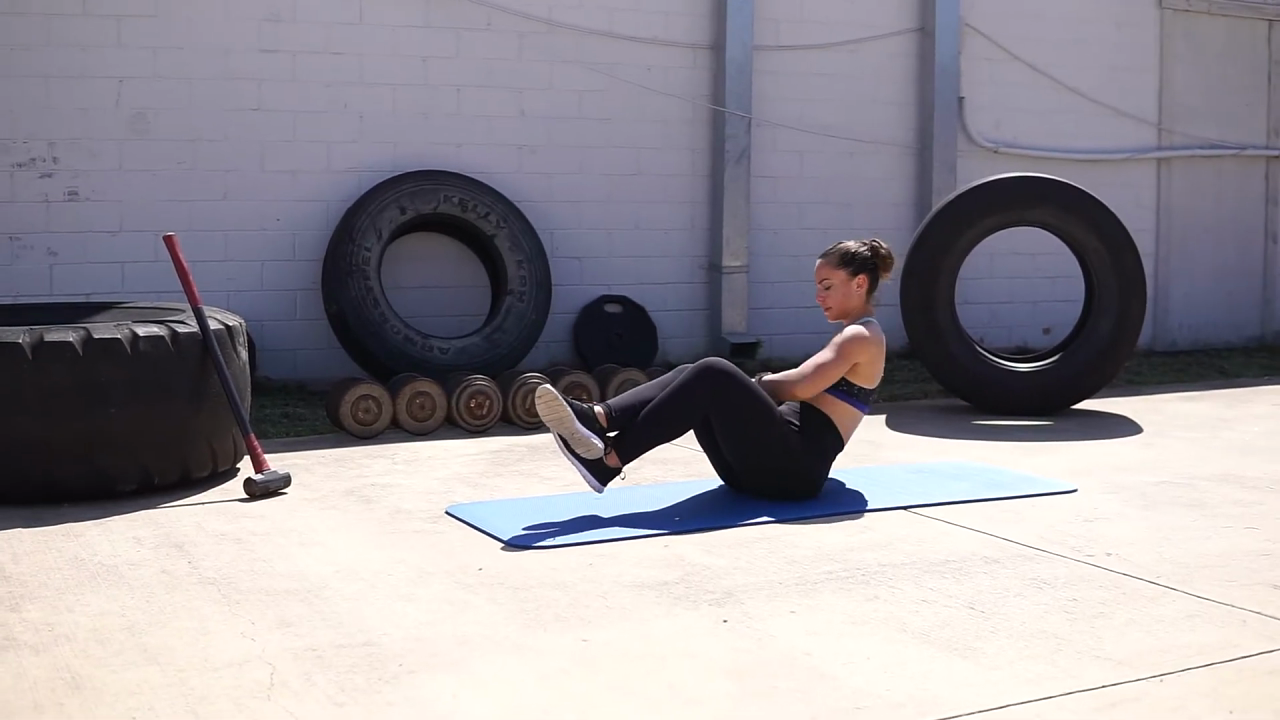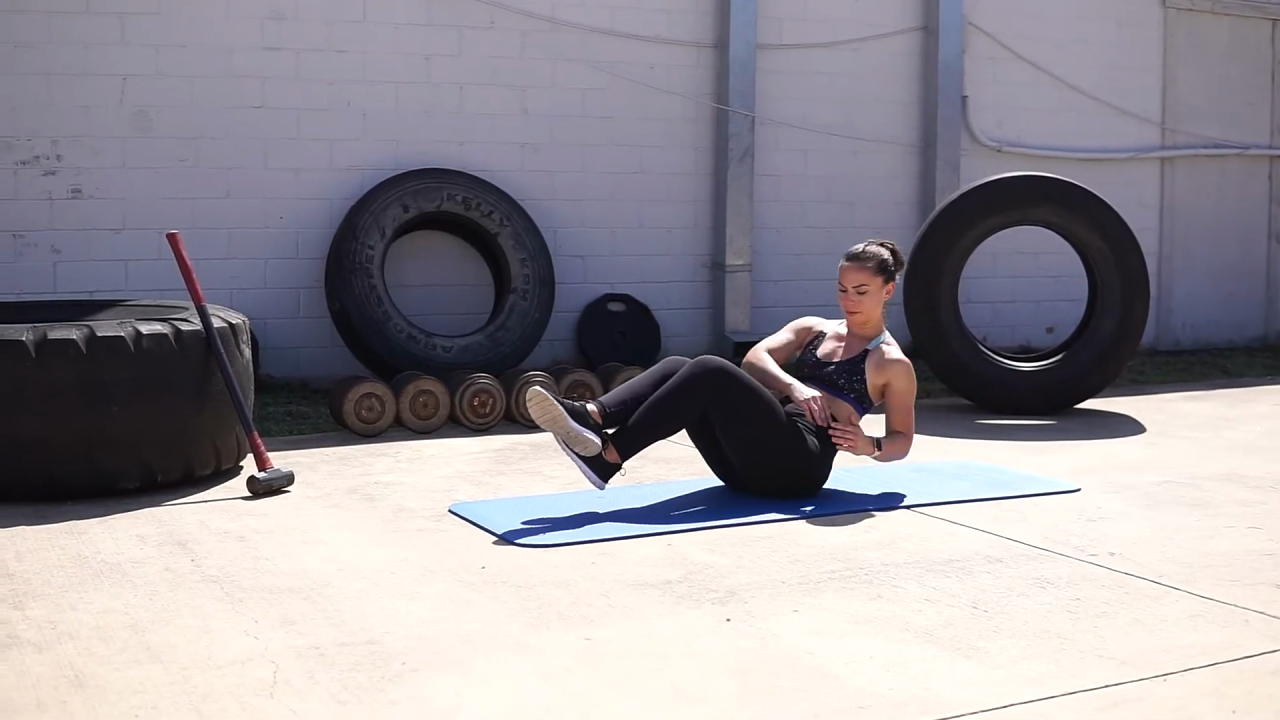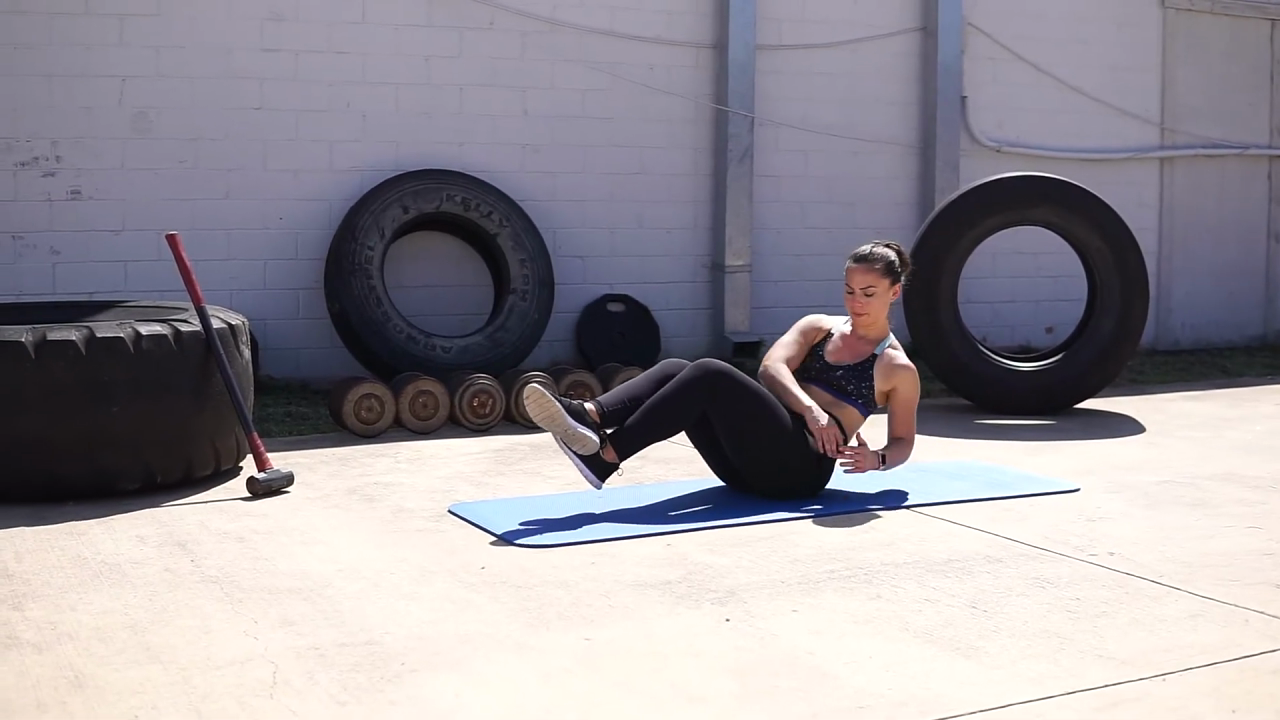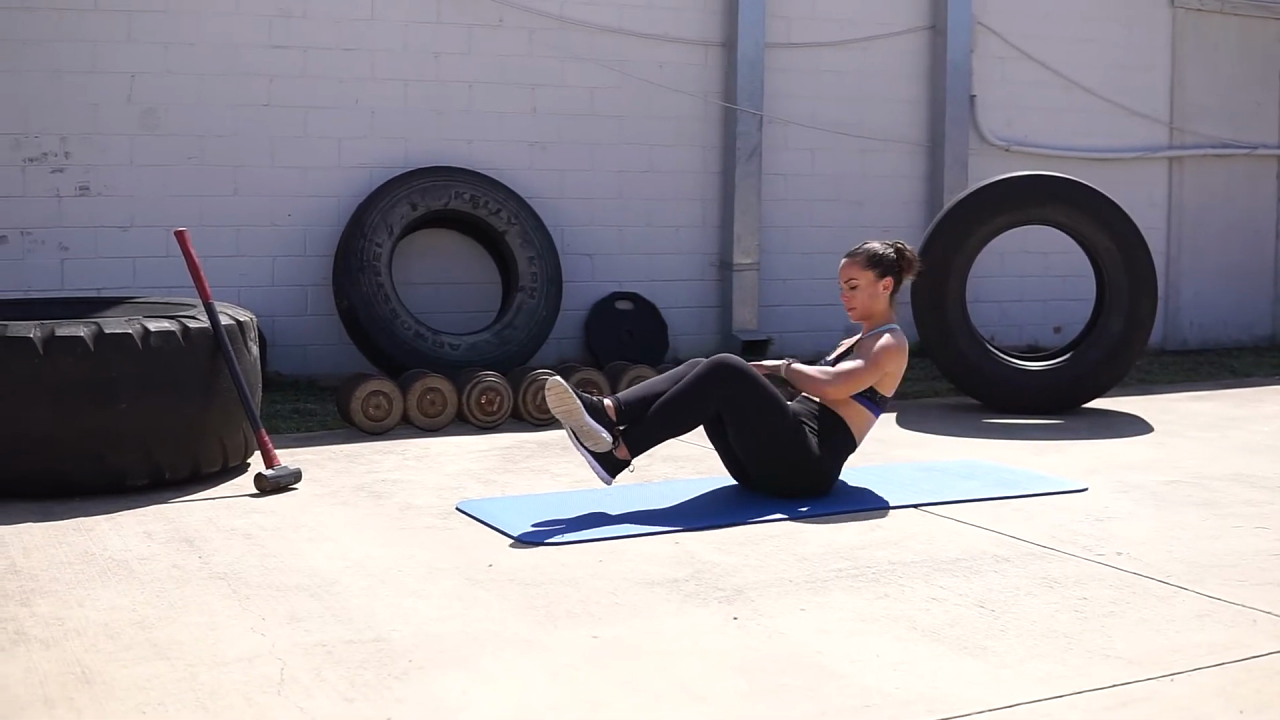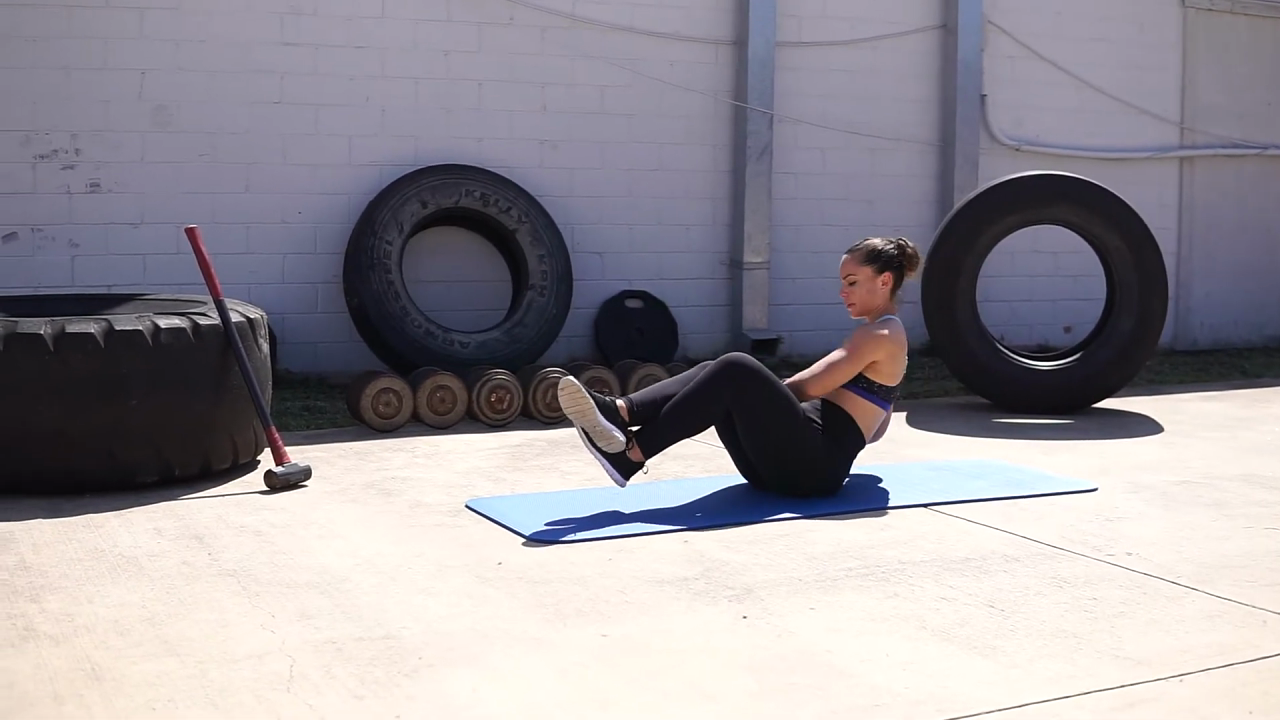
dt=0.3s
person 1, frame 1
left shoulder: (862, 338)
right shoulder: (845, 343)
left elbow: (803, 387)
left wrist: (770, 385)
left hip: (794, 468)
right hip: (755, 466)
left knee: (713, 374)
right knee: (691, 376)
left ankle: (610, 459)
right ankle: (595, 419)
person 1, frame 2
left shoulder: (892, 363)
right shoulder: (815, 329)
left elbow: (901, 439)
right elbow: (754, 359)
left wrist: (869, 446)
right wrist: (794, 386)
left hip: (796, 463)
right hip: (751, 462)
left knee: (709, 371)
right knee: (677, 367)
left ankle: (609, 455)
right ankle: (589, 416)
person 1, frame 3
left shoulder: (898, 368)
right shoulder: (820, 327)
left elbow: (903, 441)
right elbow: (774, 365)
left wrist: (876, 460)
right wrist: (812, 412)
left hip: (798, 465)
right hip: (753, 463)
left knee: (710, 375)
right knee: (675, 369)
left ankle: (607, 454)
right ankle: (588, 415)
person 1, frame 4
left shoulder: (890, 345)
right shoulder: (855, 342)
left elbow: (833, 385)
left wrist: (785, 367)
right wrist: (772, 374)
left hip: (806, 465)
right hip: (765, 462)
left knee: (725, 370)
right knee: (700, 370)
left ankle: (618, 452)
right ankle: (605, 411)
person 1, frame 5
left shoulder: (884, 335)
right shoulder: (872, 339)
left elbow: (817, 383)
right elbow: (876, 429)
left wrist: (780, 388)
left hip: (815, 465)
right hip: (775, 463)
left knee: (736, 369)
right knee: (712, 372)
left ankle: (632, 452)
right ankle: (618, 412)
